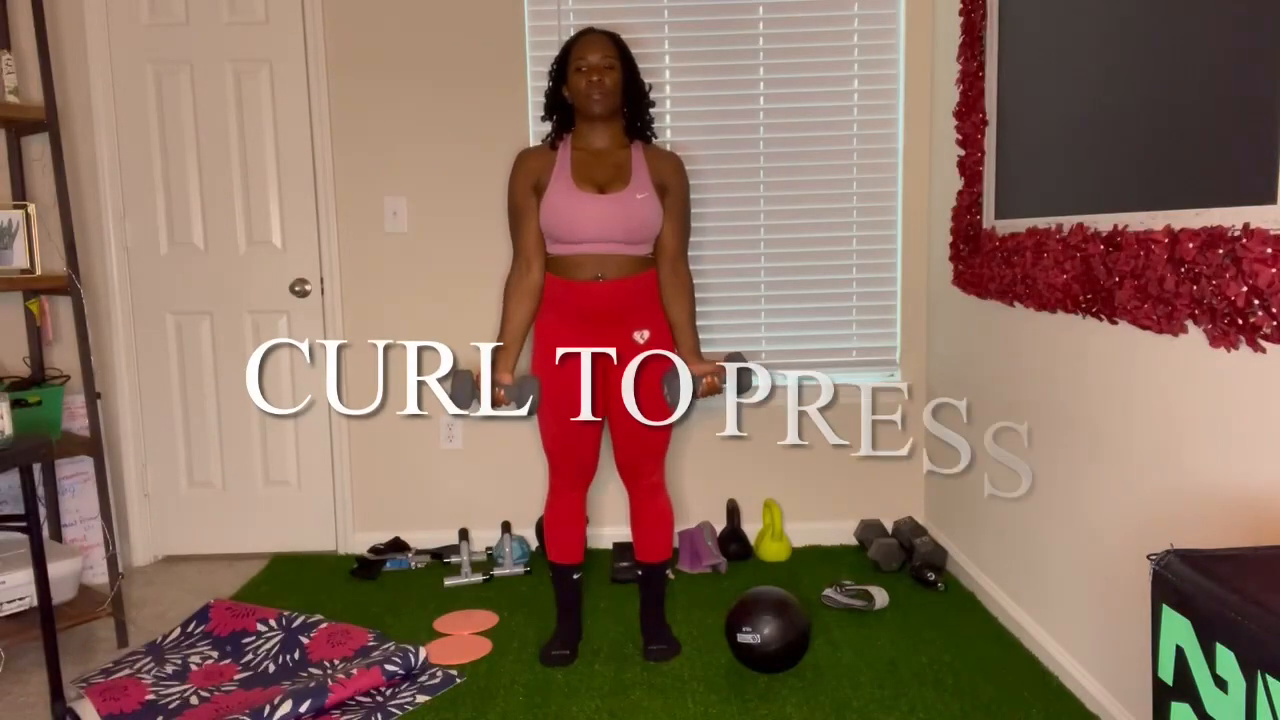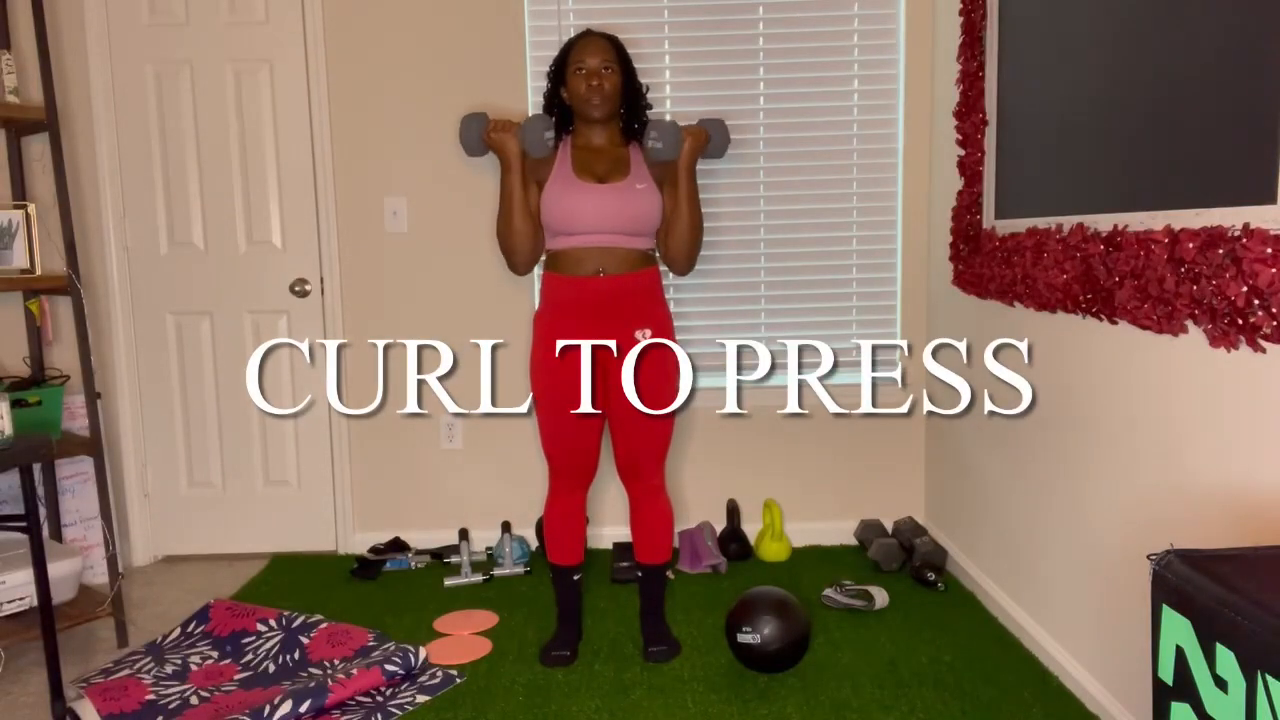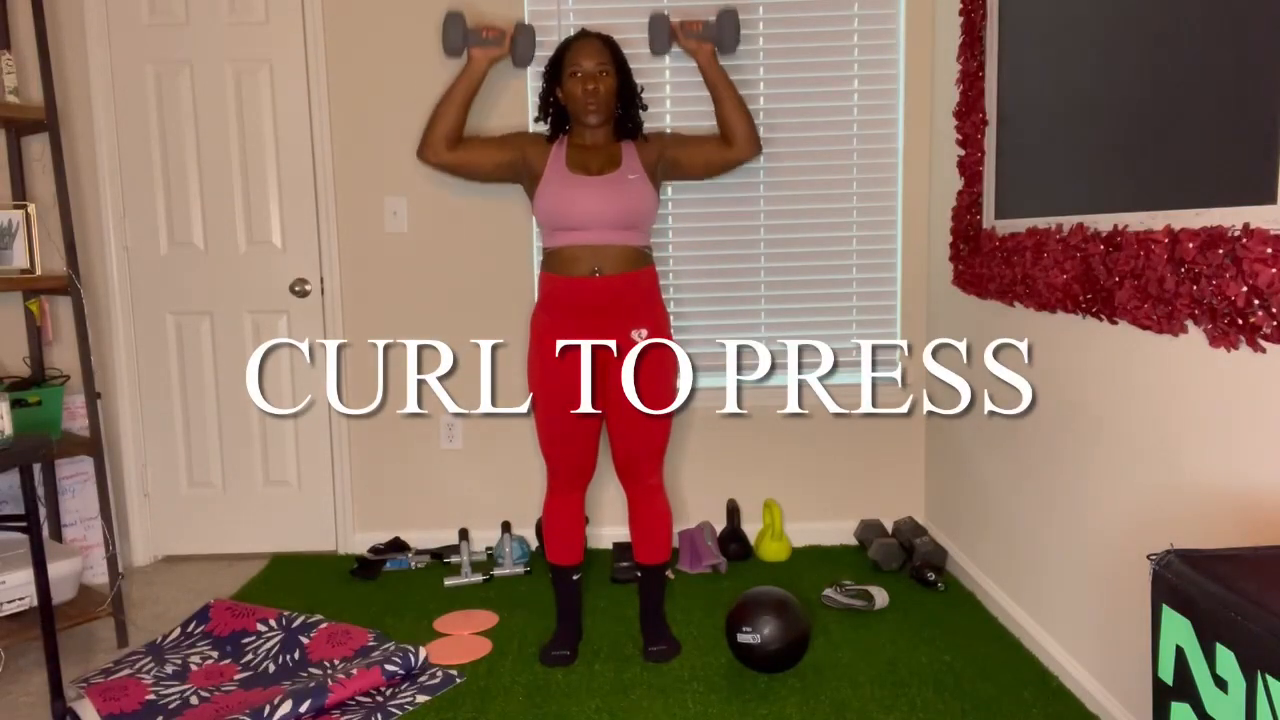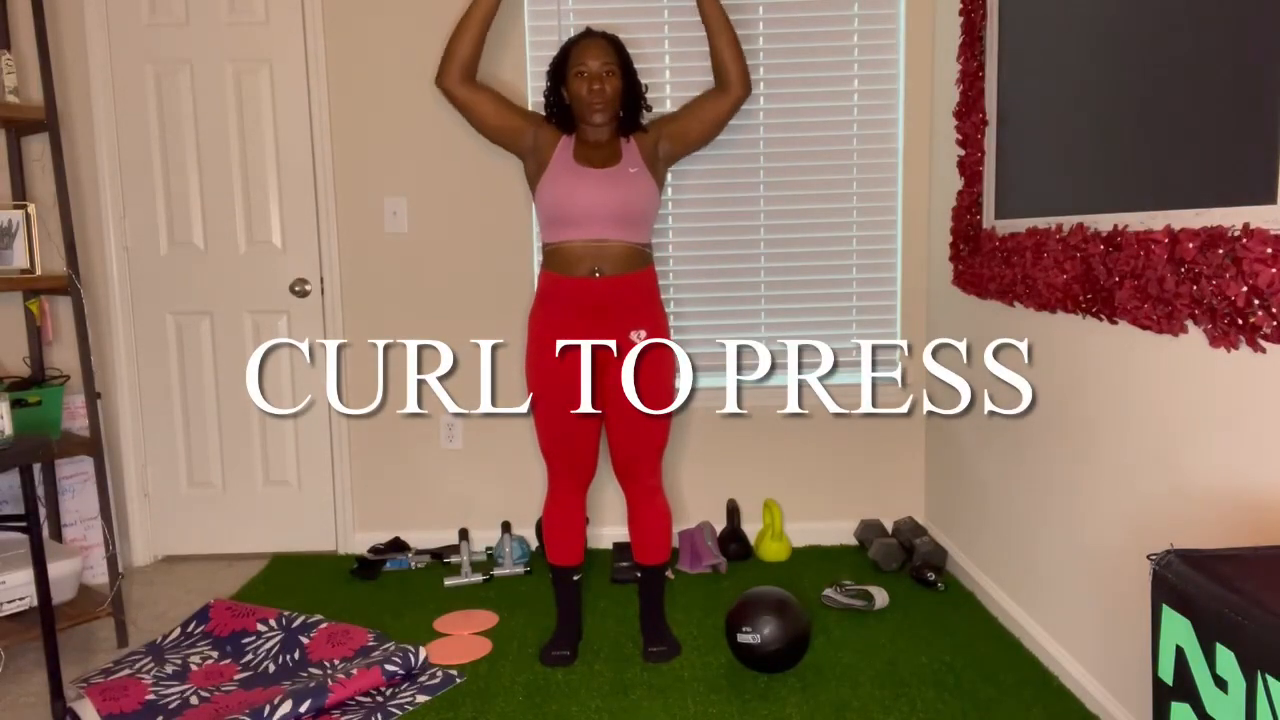
dt=1s
person 1, frame 1
left shoulder: (662, 167)
right shoulder: (534, 166)
left elbow: (673, 266)
right elbow: (526, 268)
left wrist: (691, 355)
right wrist: (505, 358)
left hip: (641, 330)
right hip: (563, 331)
left knee: (646, 476)
right knee: (567, 478)
left ankle: (654, 616)
right ankle: (567, 620)
person 1, frame 2
left shoulder: (655, 162)
right shoulder: (540, 162)
left elbow: (681, 259)
right elbow: (519, 257)
left wrist: (686, 167)
right wrist: (510, 164)
left hip: (641, 328)
right hip: (564, 330)
left knee: (645, 477)
right knee: (567, 479)
left ankle: (653, 615)
right ankle: (568, 619)
person 1, frame 3
left shoulder: (651, 153)
right shoulder: (533, 155)
left elbow: (742, 146)
right elbow: (436, 151)
left wrist: (706, 61)
right wrist: (474, 70)
left hip: (639, 324)
right hip: (561, 327)
left knee: (644, 477)
right knee: (566, 479)
left ankle: (654, 616)
right ankle: (568, 620)
person 1, frame 4
left shoulder: (652, 146)
right shoulder: (541, 145)
left elbow: (734, 87)
right elbow: (454, 78)
left hip: (637, 321)
right hip: (559, 323)
left knee: (643, 477)
right knee: (566, 480)
left ankle: (653, 616)
right ankle: (567, 620)
